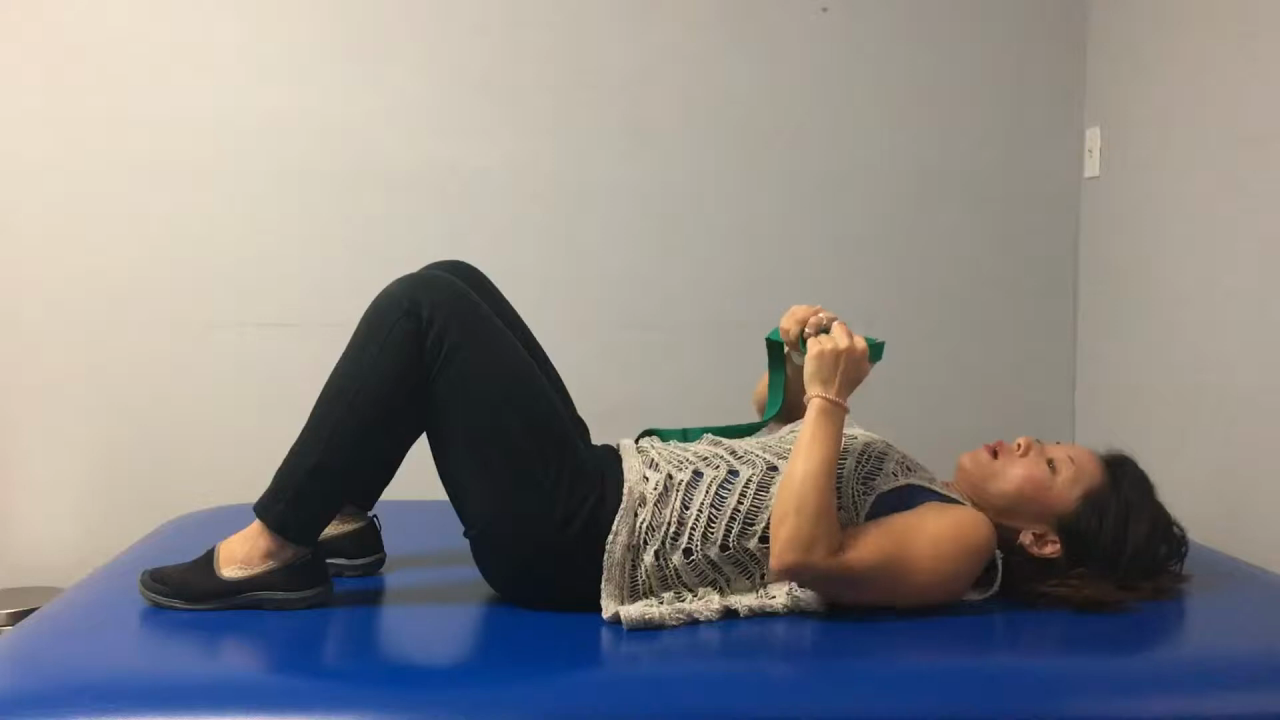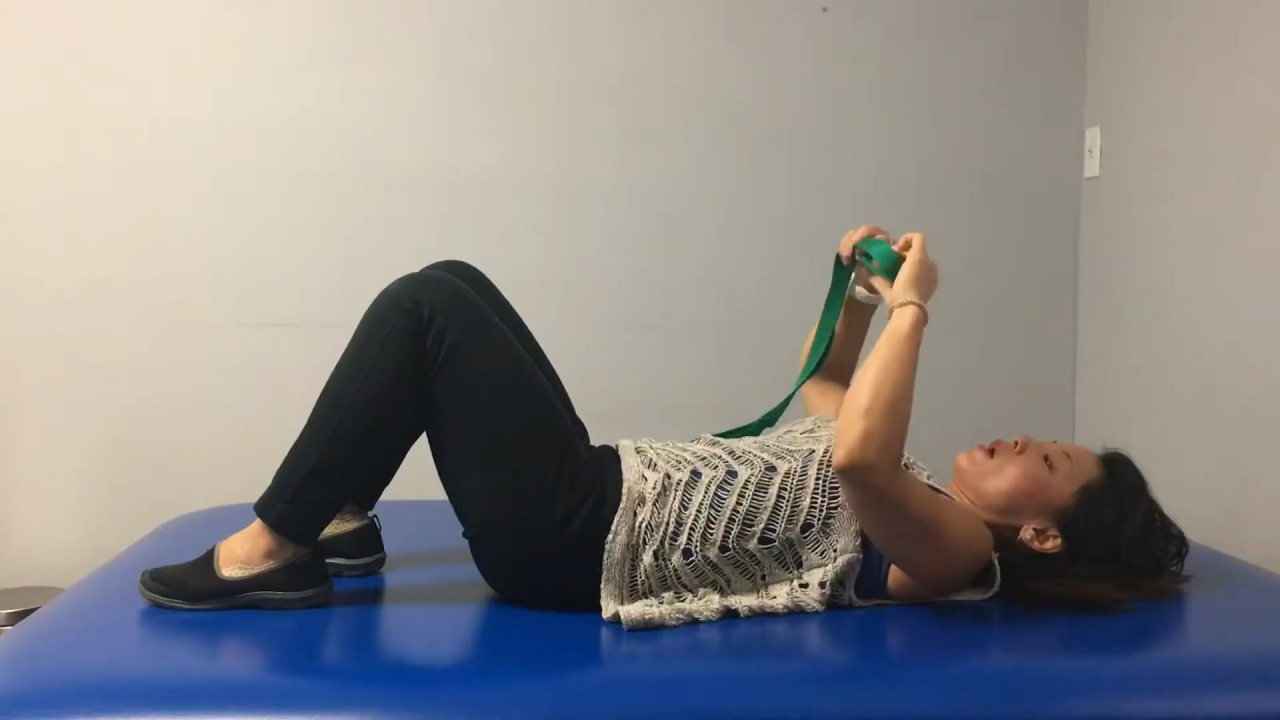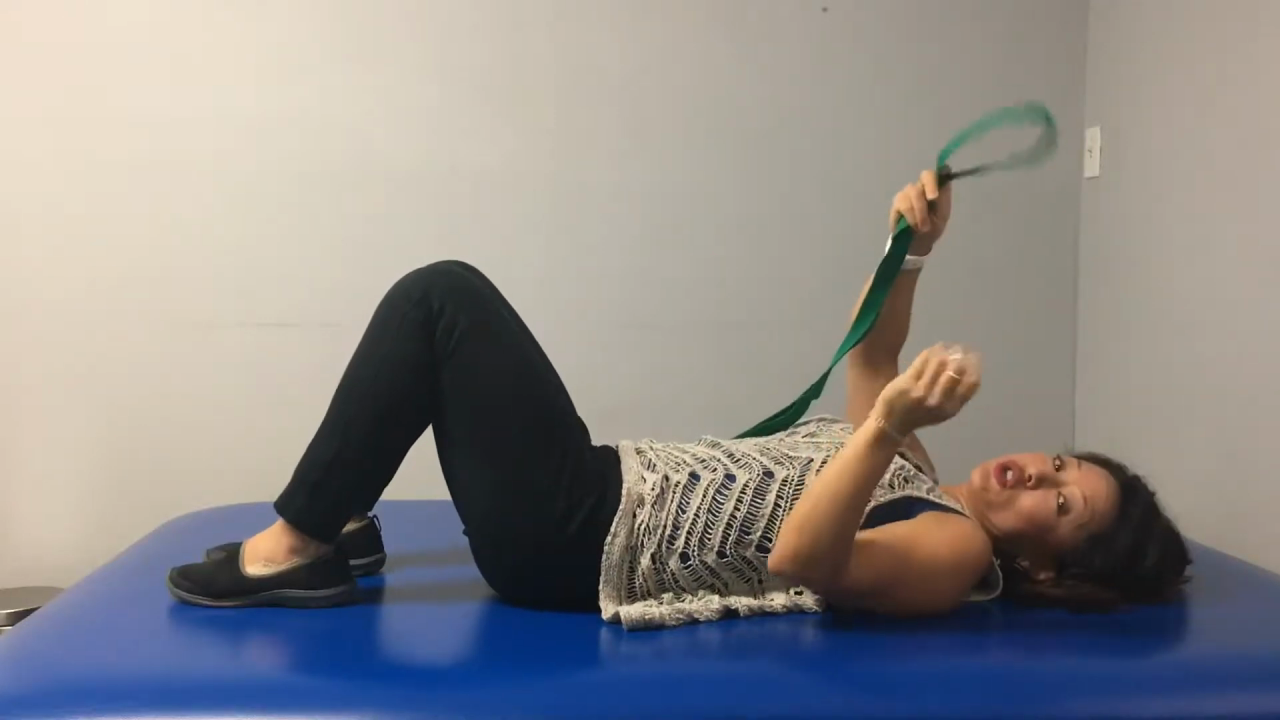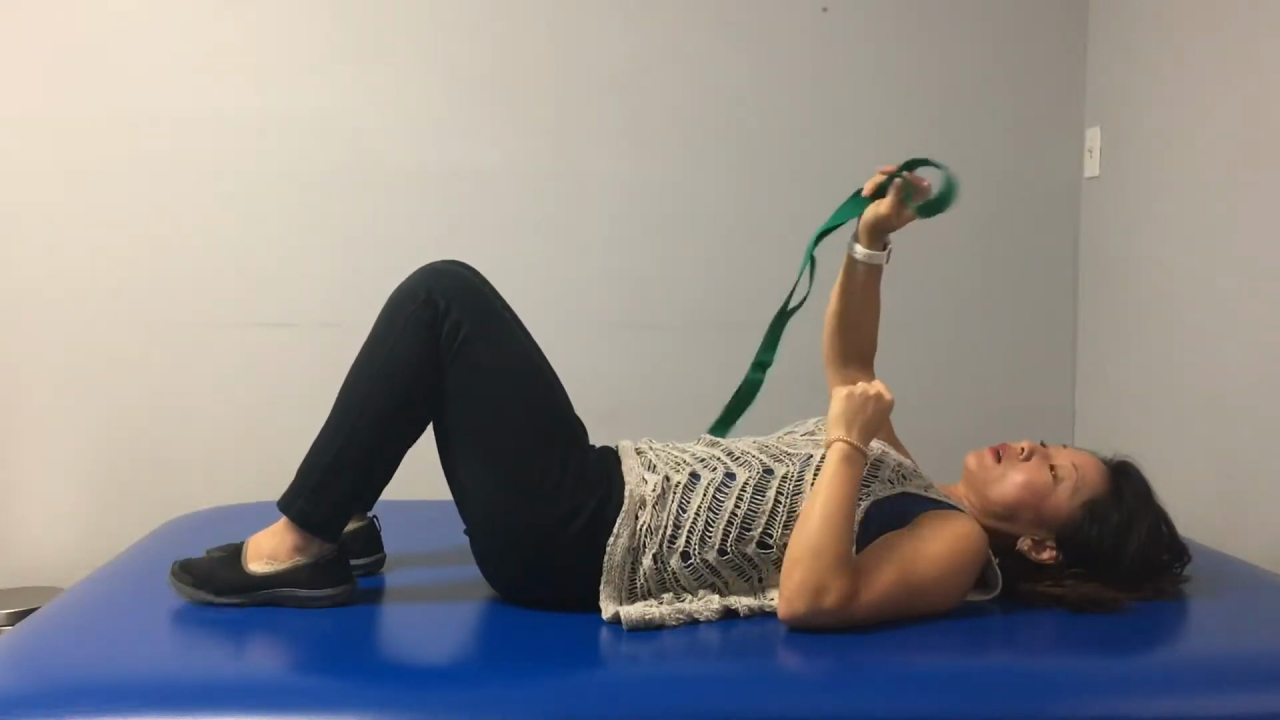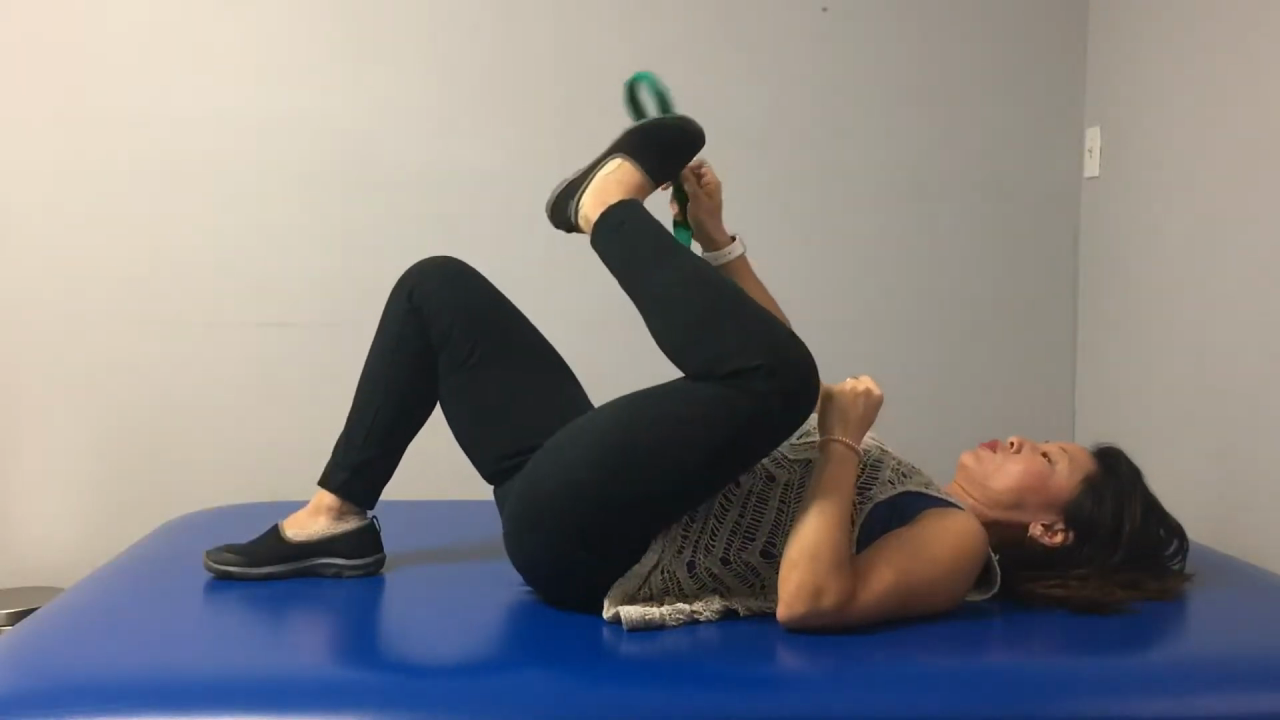
dt=1s
person 1, frame 1
left shoulder: (962, 545)
right shoulder: (922, 497)
left elbow: (797, 554)
right elbow: (780, 420)
left wrist: (826, 394)
right wrist: (798, 356)
left hip: (578, 544)
right hip: (608, 483)
left knee: (426, 308)
right knee: (451, 284)
left ankle: (274, 549)
right ankle: (338, 519)
person 1, frame 2
left shoulder: (952, 547)
right shoulder: (923, 496)
left elbow: (856, 455)
right elbow: (824, 380)
left wrist: (912, 307)
right wrist: (855, 286)
left hip: (576, 544)
right hip: (606, 486)
left knee: (424, 310)
right knee: (450, 283)
left ankle: (274, 548)
right ankle: (339, 522)
person 1, frame 3
left shoulder: (955, 549)
right shoulder: (918, 483)
left elbow: (798, 561)
right elbow: (868, 355)
left wrist: (893, 424)
right wrist: (912, 250)
left hip: (576, 543)
right hip: (604, 490)
left knee: (440, 297)
right knee: (448, 292)
left ankle: (299, 545)
right ankle: (330, 527)
person 1, frame 4
left shoulder: (954, 545)
right shoulder: (908, 485)
left elbow: (809, 598)
right elbow: (849, 364)
left wrist: (847, 443)
right wrist: (871, 241)
left hip: (569, 547)
right hip: (601, 488)
left knee: (446, 299)
right knee: (442, 294)
left ankle: (299, 542)
right ankle: (335, 525)
person 1, frame 5
left shoulder: (956, 542)
right shoulder: (913, 492)
left elbow: (806, 601)
right elbow: (791, 380)
left wrist: (842, 444)
right wrist: (714, 239)
left hip: (575, 538)
right hip: (568, 496)
left knee: (776, 376)
right knee: (438, 286)
left ankle: (609, 210)
right ankle: (334, 518)
